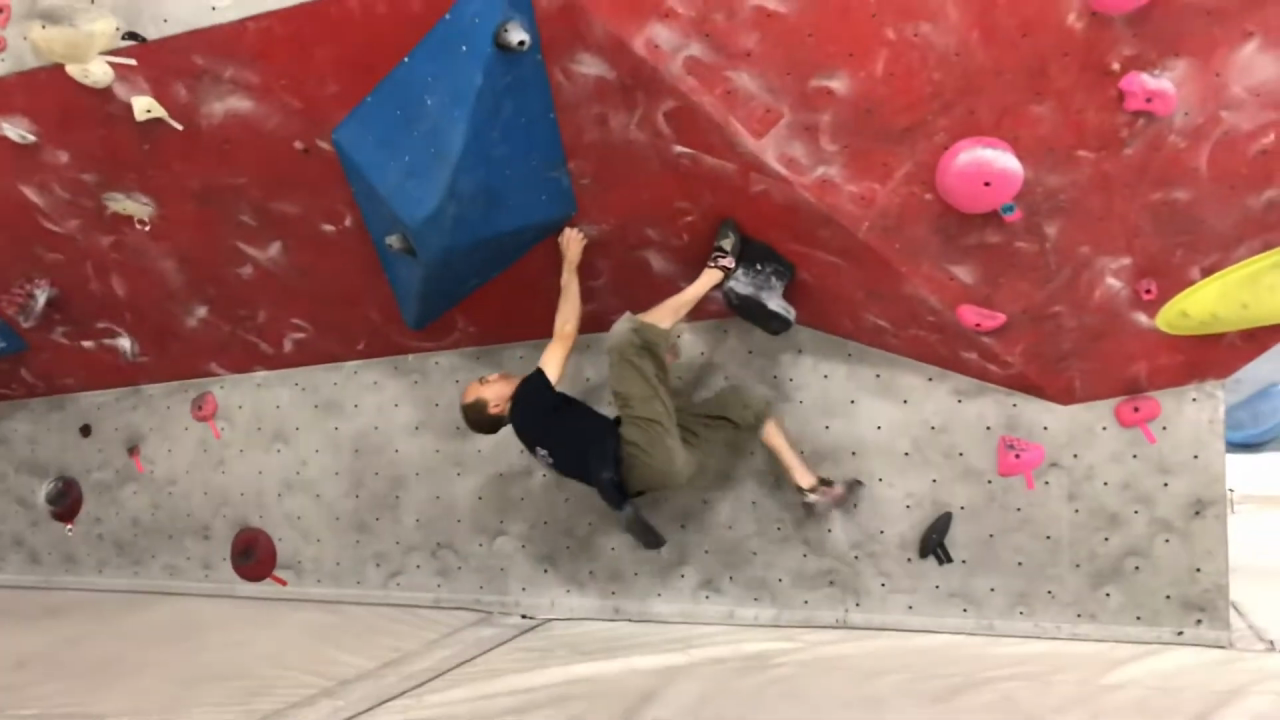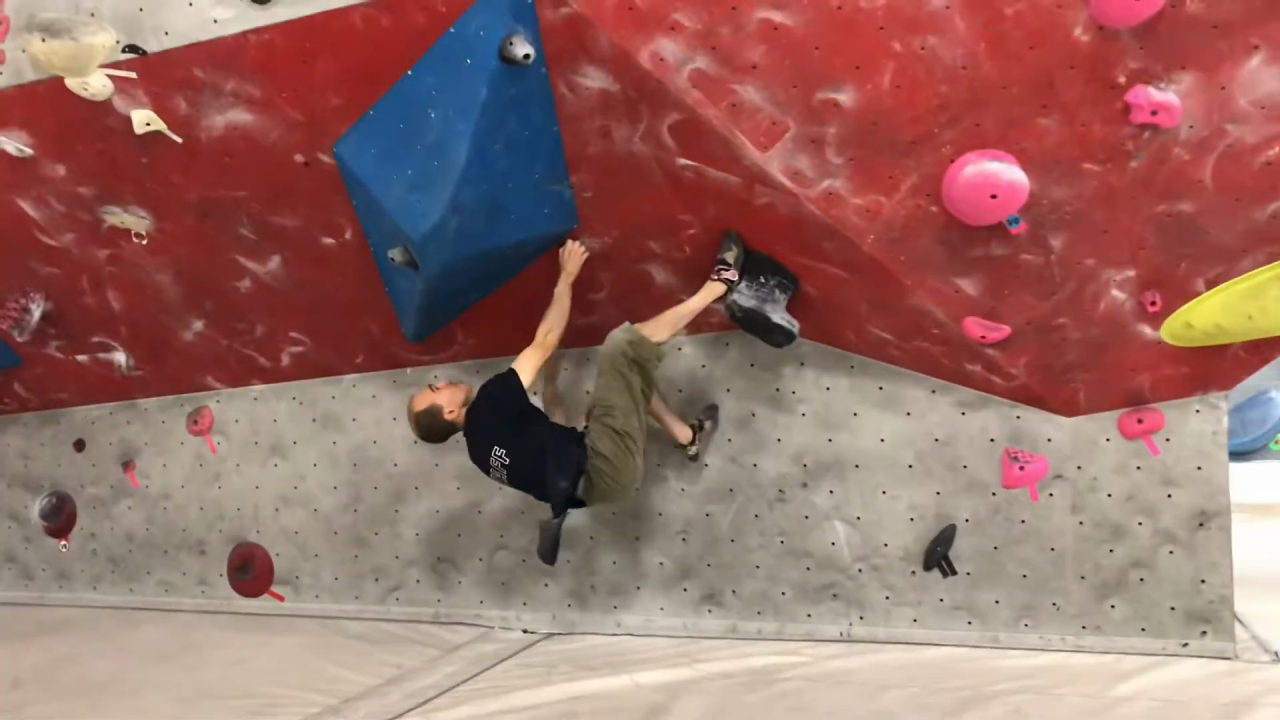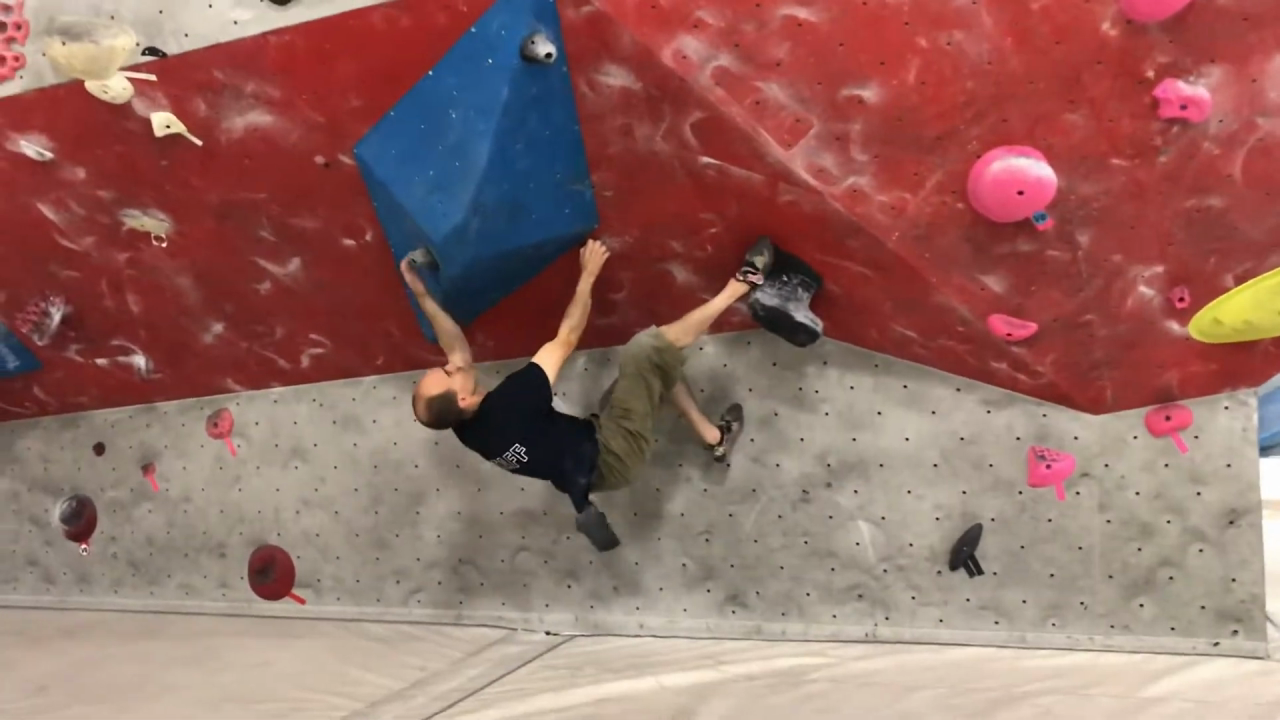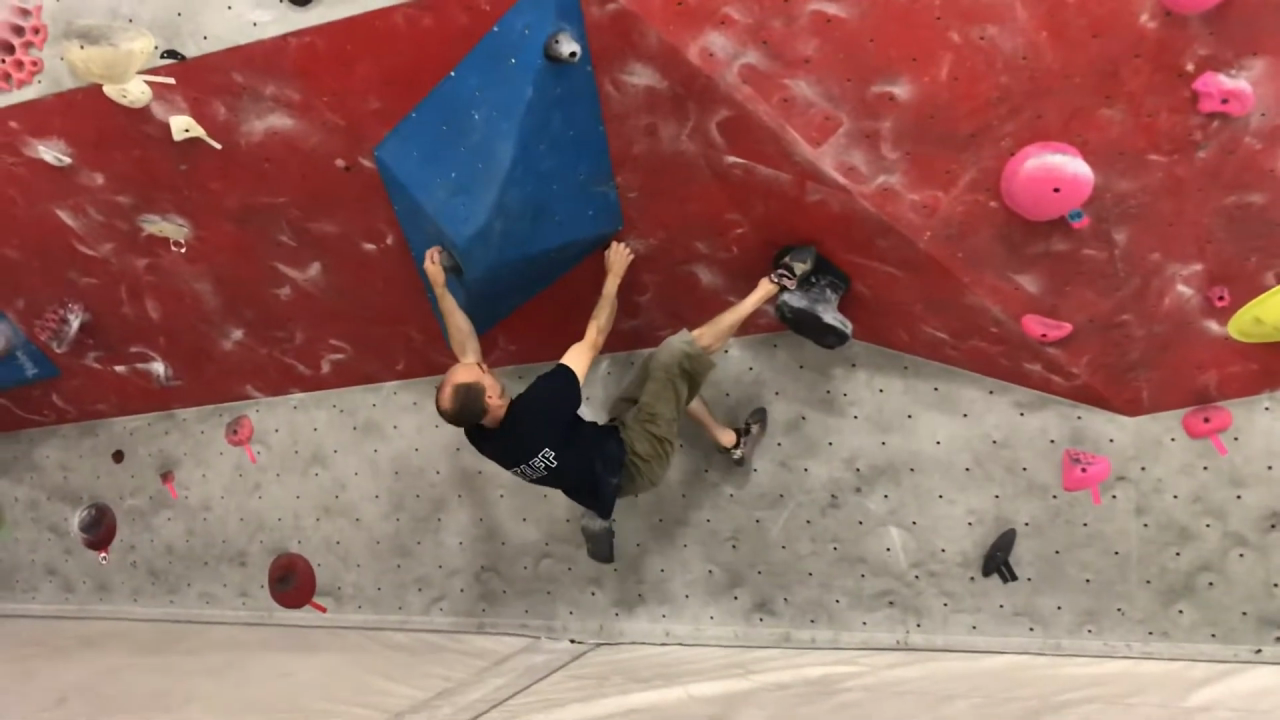
dt=0.4s
person 1, frame 1
left shoulder: (537, 422)
right shoulder: (529, 405)
right elbow: (564, 335)
left wrist: (650, 369)
right wrist: (569, 265)
left hip: (655, 457)
right hip: (650, 458)
left knee: (746, 401)
right knee: (627, 333)
left ankle: (810, 487)
right ankle: (714, 273)
person 1, frame 2
left shoulder: (480, 449)
right shoulder: (490, 406)
right elbow: (546, 343)
left wrist: (549, 381)
right wrist: (567, 276)
left hip: (592, 478)
right hip: (608, 473)
left knee: (627, 365)
right knee: (623, 345)
left ankle: (687, 436)
right ankle: (716, 283)
person 1, frame 3
left shoulder: (469, 431)
right shoulder: (508, 406)
left elbow: (458, 348)
right elbow: (565, 340)
left wrist: (422, 295)
right wrist: (587, 275)
left hip: (590, 450)
right hip: (611, 458)
left knee: (657, 368)
right knee: (647, 350)
left ankle: (712, 436)
right ankle: (739, 285)
person 1, frame 4
left shoulder: (478, 432)
right shoulder: (536, 411)
left elbow: (465, 347)
right elbow: (593, 341)
left wrist: (439, 289)
right wrist: (613, 277)
left hip: (608, 452)
right hip: (633, 462)
left knee: (664, 365)
right knee: (678, 353)
left ankle: (730, 439)
right ankle: (770, 286)
